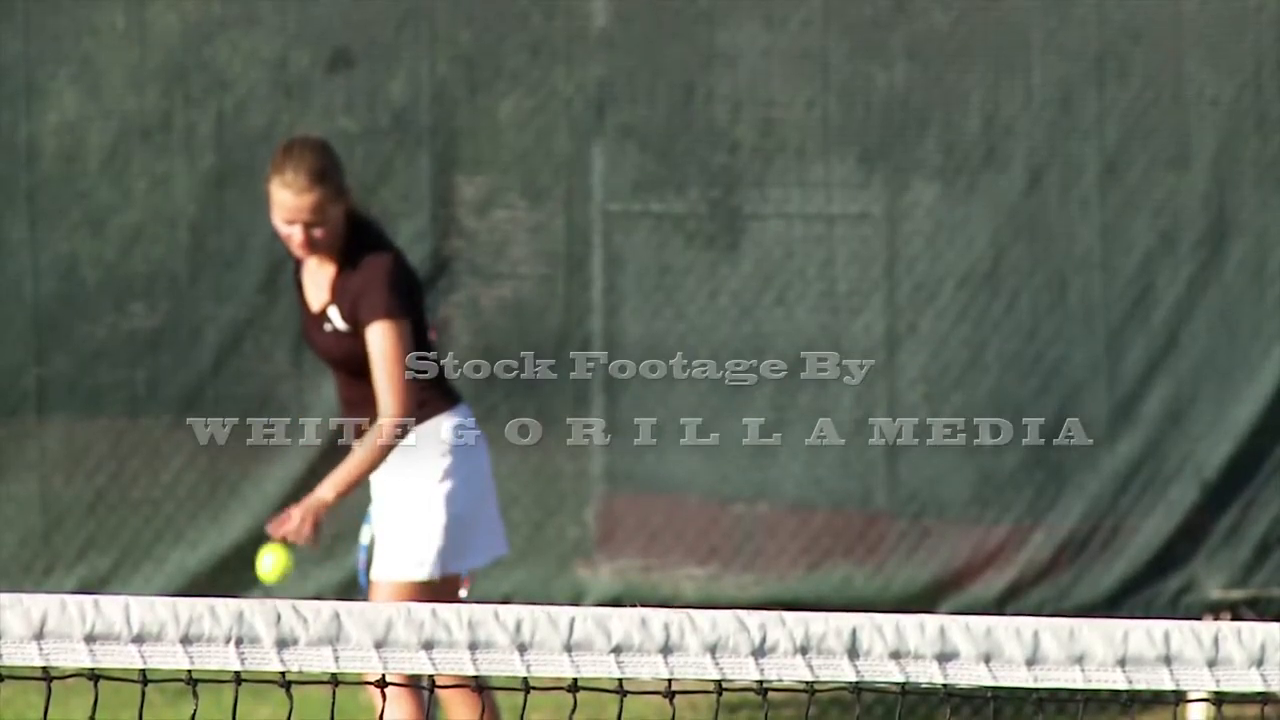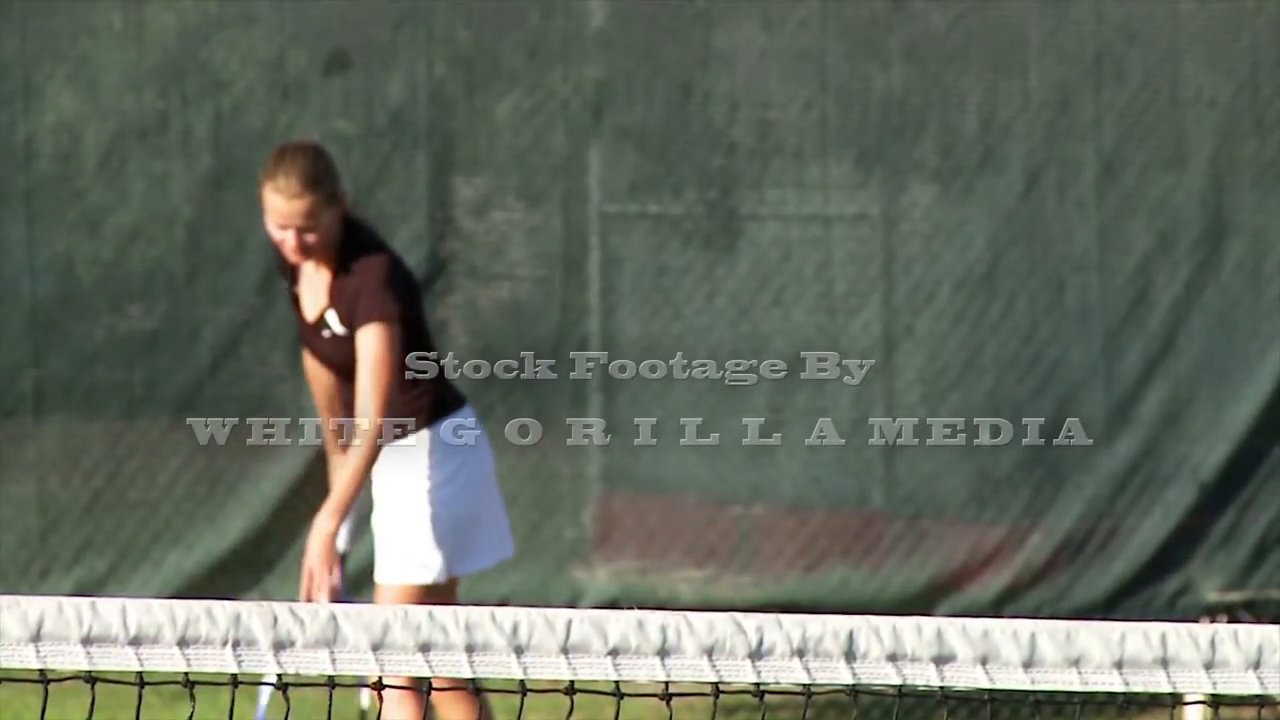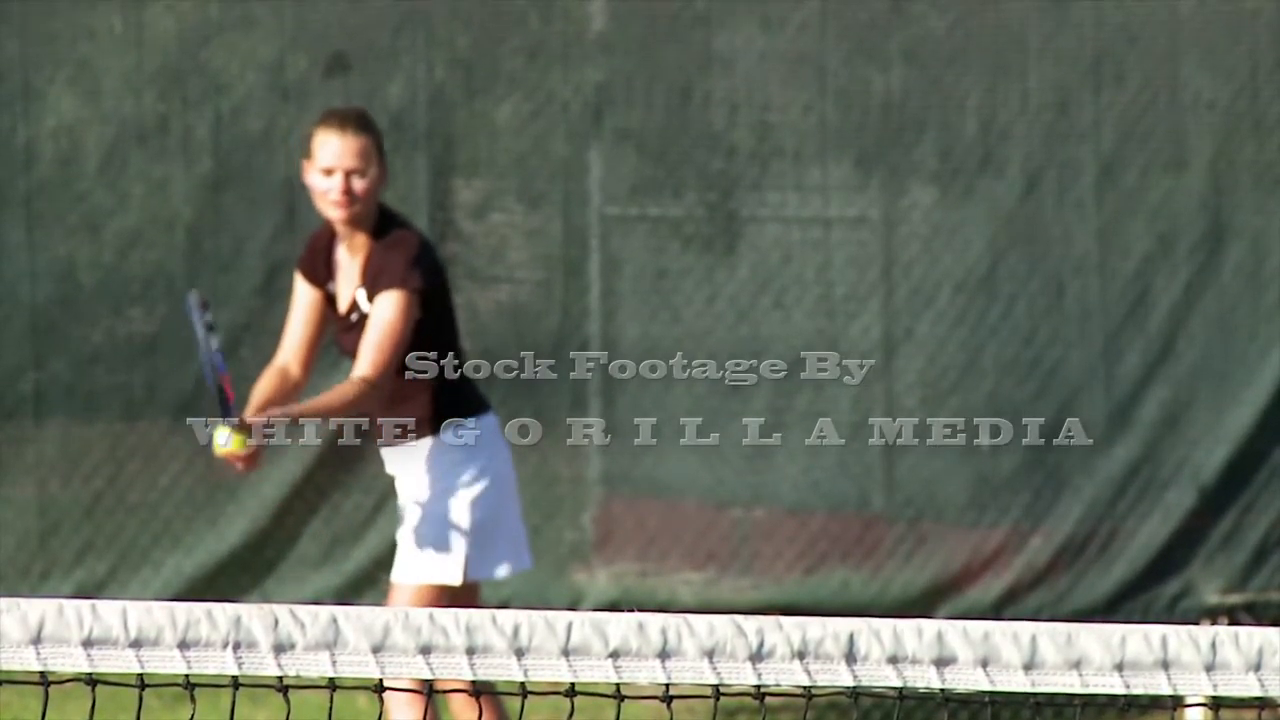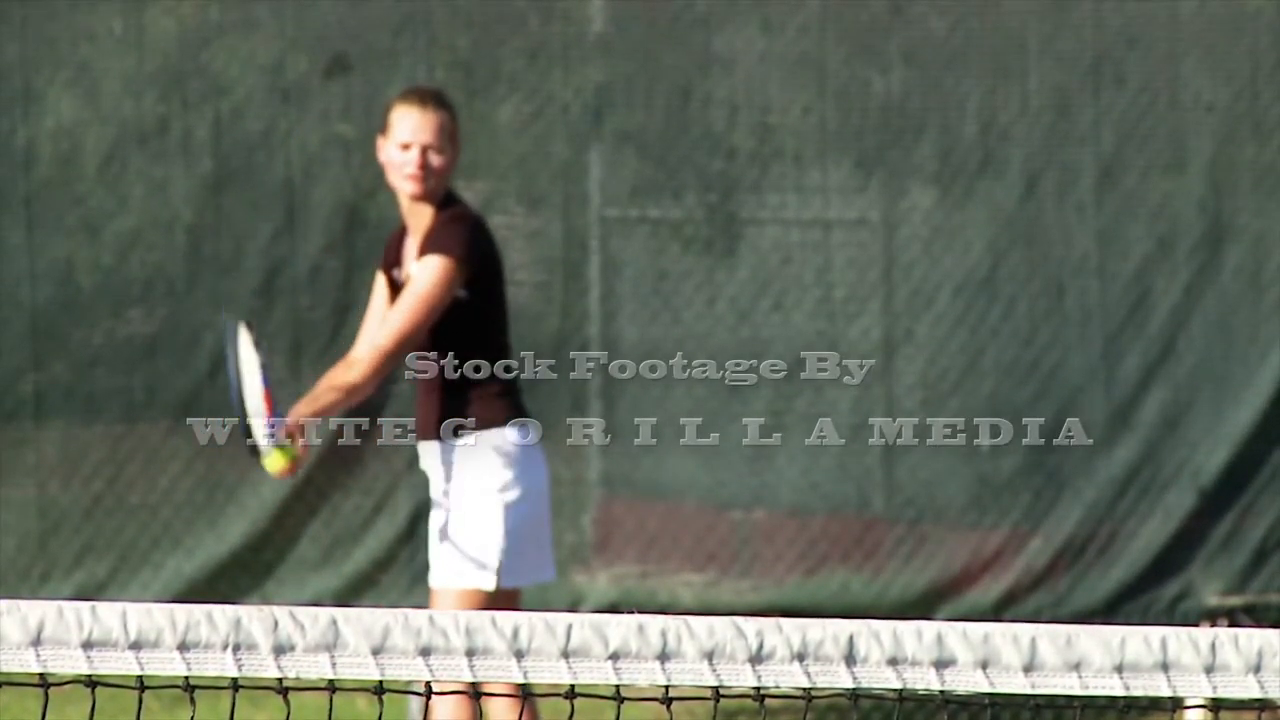
dt=1s
person 1, frame 1
left shoulder: (377, 272)
right shoulder: (307, 245)
left elbow: (396, 417)
left wrist: (322, 499)
left hip: (430, 450)
right hip: (397, 457)
person 1, frame 2
left shoulder: (374, 277)
right shoulder: (295, 258)
left elbow: (371, 423)
left wrist: (325, 526)
right wrist: (334, 458)
left hip: (434, 452)
right hip: (395, 457)
person 1, frame 3
left shoulder: (404, 257)
right shoulder: (320, 252)
left elbow: (366, 387)
right elbow: (290, 363)
left wrist: (275, 418)
right wrist: (246, 419)
left hip: (456, 455)
right hip: (420, 461)
person 1, frame 4
left shoulder: (458, 234)
right shoulder: (402, 241)
left elbow: (389, 346)
right elbow: (363, 357)
left wrist: (309, 416)
right wrist: (306, 411)
left hip: (490, 460)
right hip: (457, 463)
